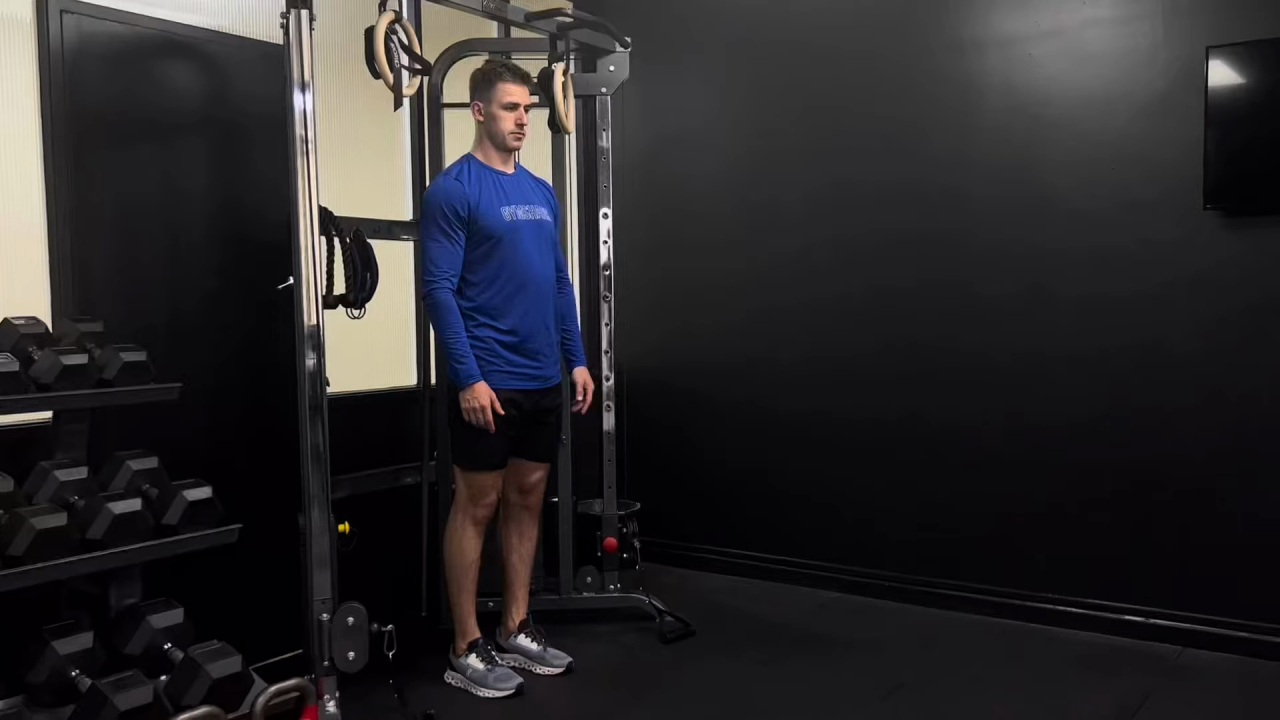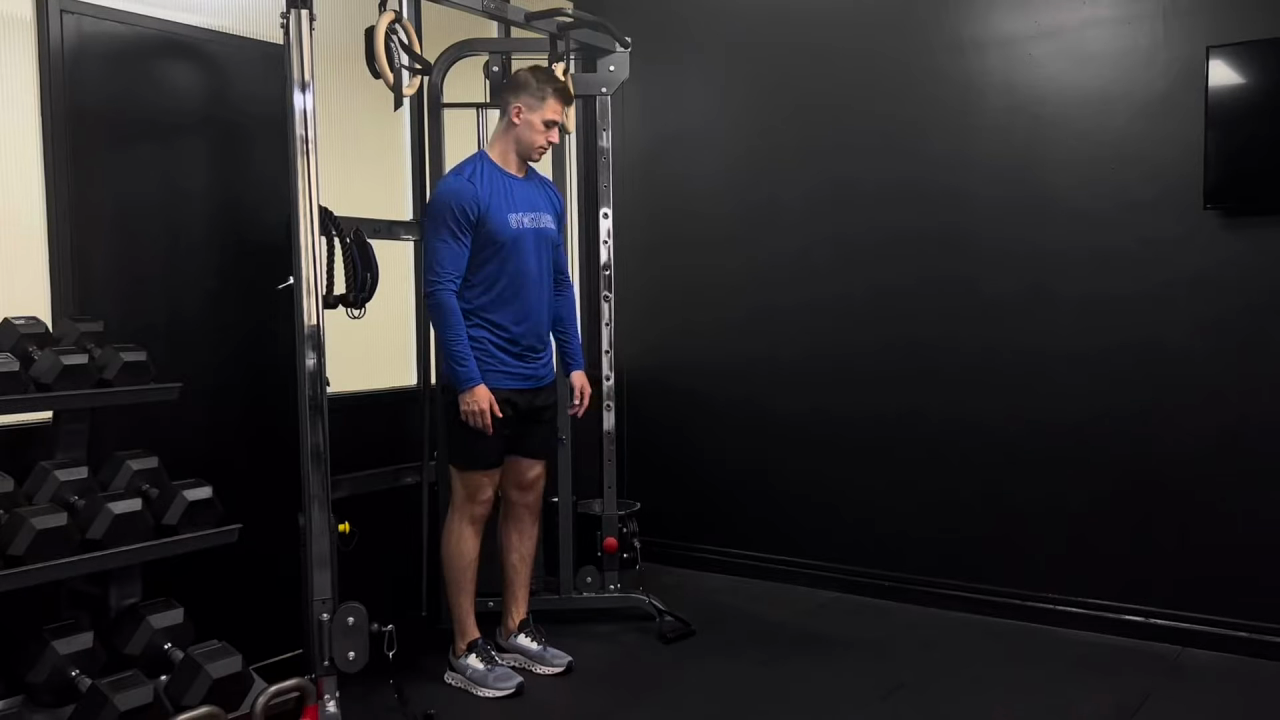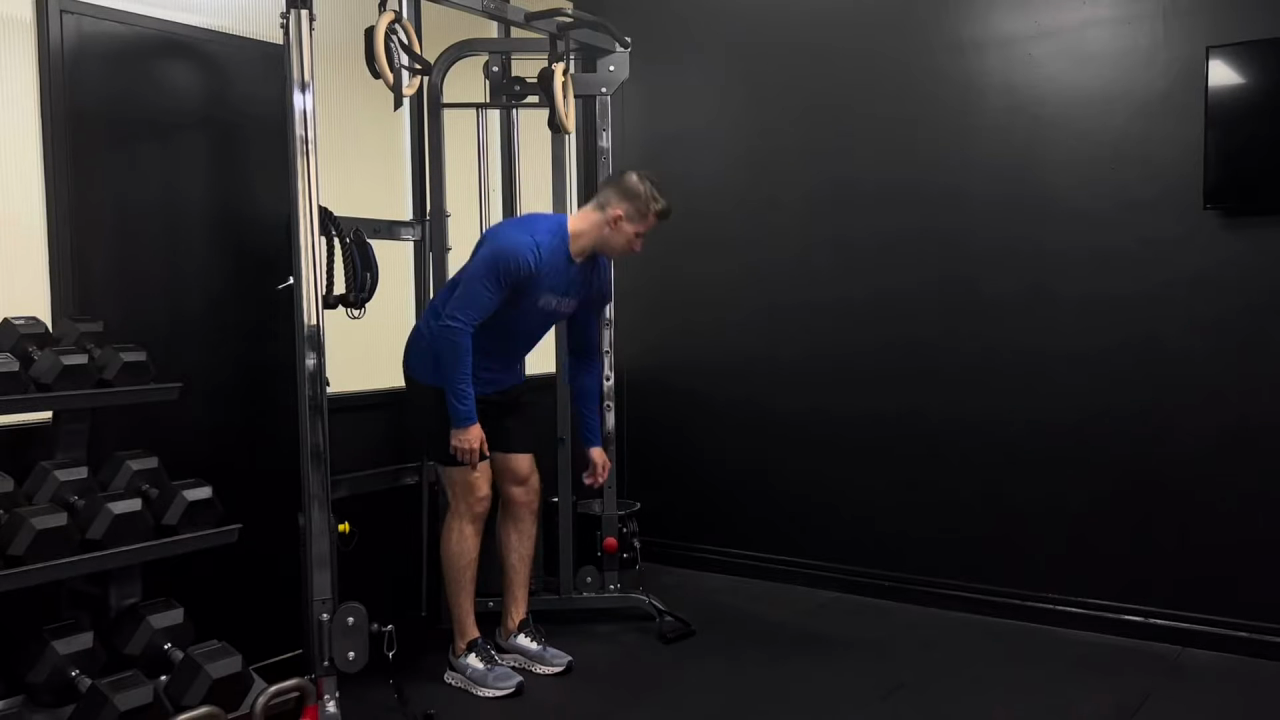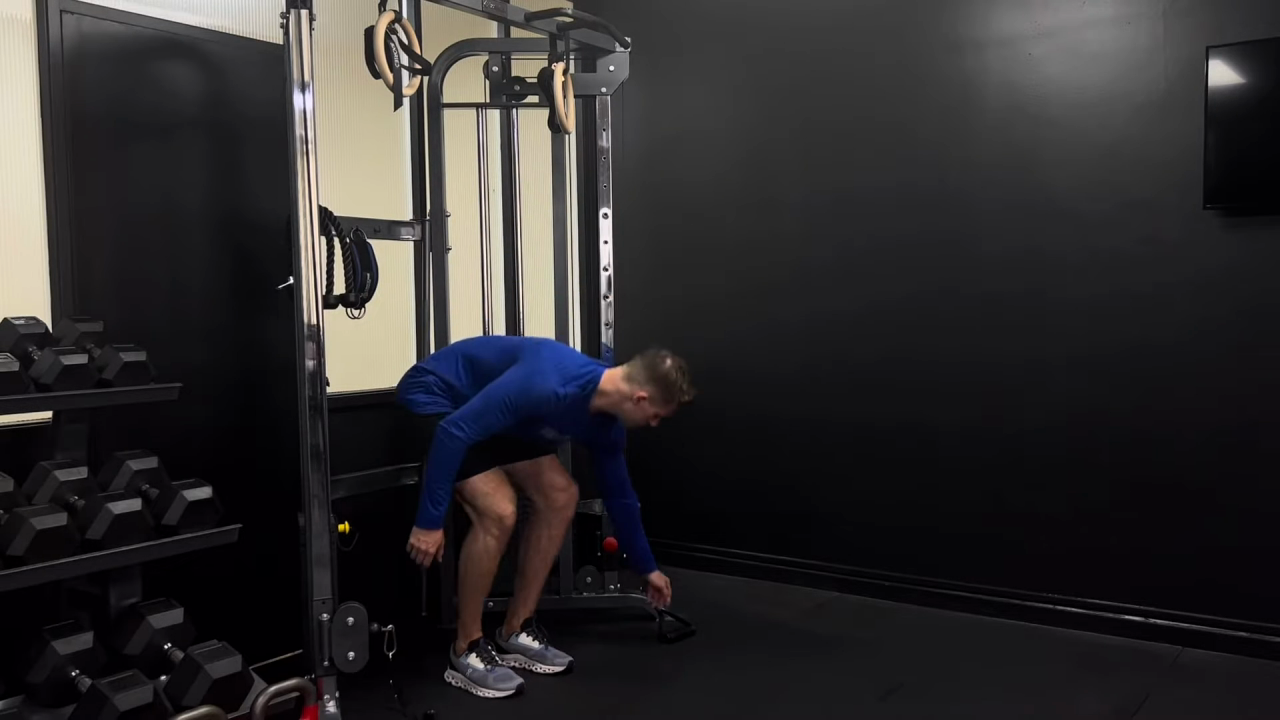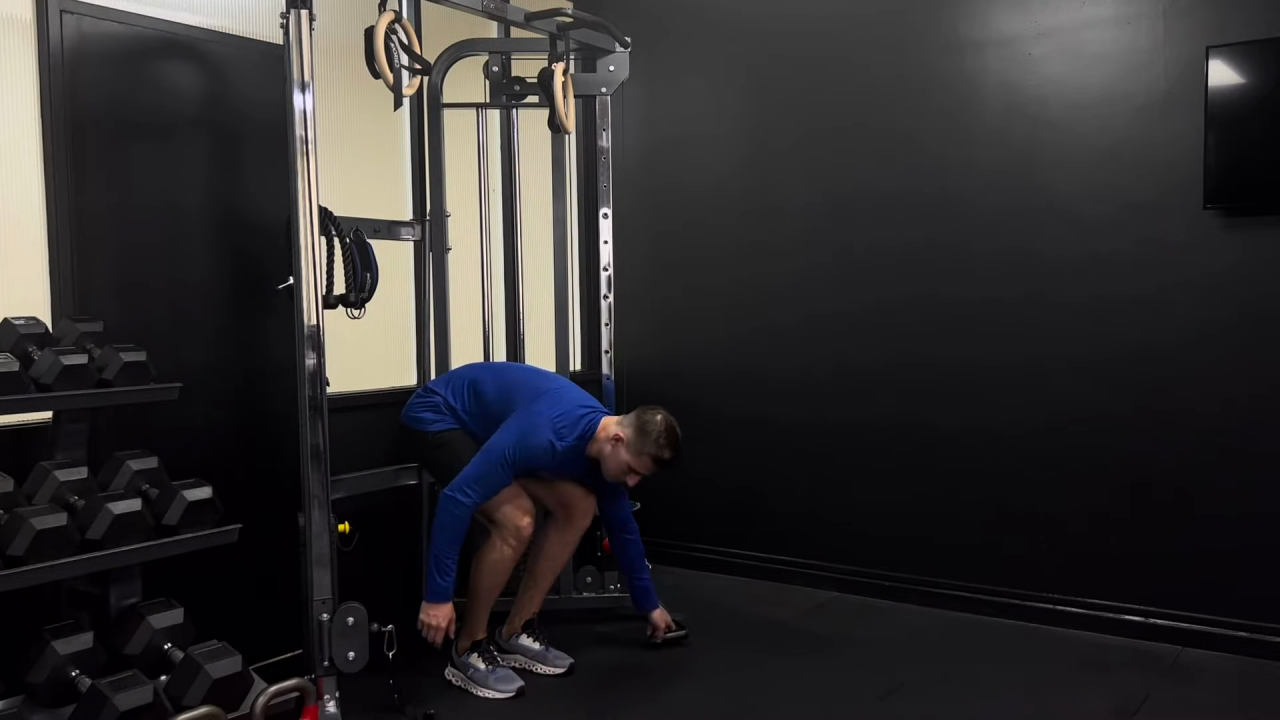
dt=0.4s
person 1, frame 1
left shoulder: (541, 193)
right shoulder: (453, 191)
right elbow: (439, 291)
left wrist: (576, 360)
right wrist: (468, 378)
left hip: (543, 380)
right hip: (489, 383)
left knee: (527, 500)
right knee: (478, 505)
left ankle: (516, 630)
right ankle: (466, 649)
person 1, frame 2
left shoulder: (547, 195)
right shoulder: (462, 191)
left elbow: (560, 285)
right elbow: (442, 291)
left wrist: (574, 362)
right wrist: (468, 380)
left hip: (536, 380)
right hip: (484, 383)
left knee: (527, 498)
right knee: (474, 505)
left ankle: (516, 631)
right ankle: (465, 650)
person 1, frame 3
left shoulder: (593, 274)
right shoulder: (518, 247)
left elbow: (585, 359)
right elbow: (456, 327)
left wrist: (593, 439)
right wrist: (463, 417)
left hip: (502, 381)
right hip: (443, 374)
left knee: (524, 490)
right knee: (473, 499)
left ankle: (515, 631)
right ankle: (465, 650)
person 1, frame 4
left shoulder: (603, 418)
right shoulder: (546, 385)
left elbow: (618, 492)
right elbow: (454, 432)
left wrist: (646, 565)
right wrist: (430, 520)
left hip: (488, 408)
right hip: (435, 396)
left knee: (560, 497)
right knee: (499, 510)
left ankle: (516, 630)
right ankle: (467, 650)
person 1, frame 5
left shoulder: (605, 451)
right shoulder: (544, 435)
left elbow: (623, 528)
right elbow: (457, 497)
left wrist: (650, 604)
right wrist: (437, 596)
left hip: (490, 423)
right hip: (438, 417)
left knee: (578, 506)
right knee: (517, 522)
left ankle: (515, 633)
right ankle: (468, 650)
